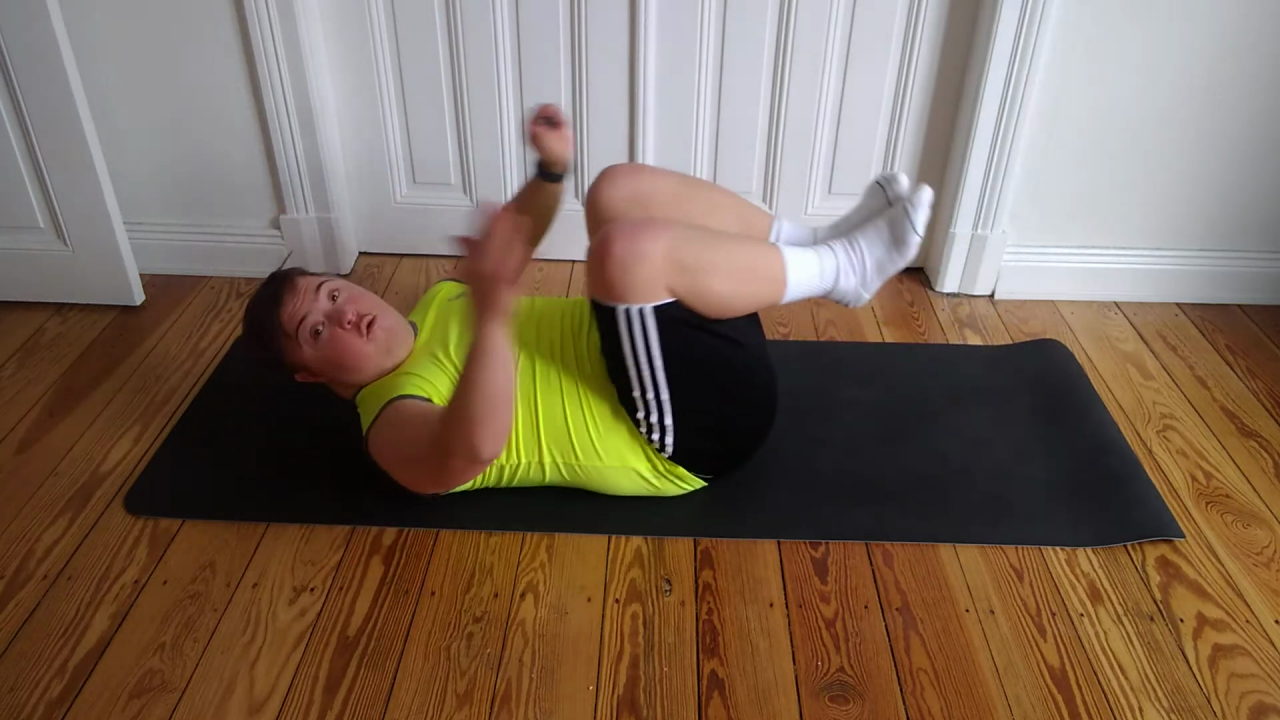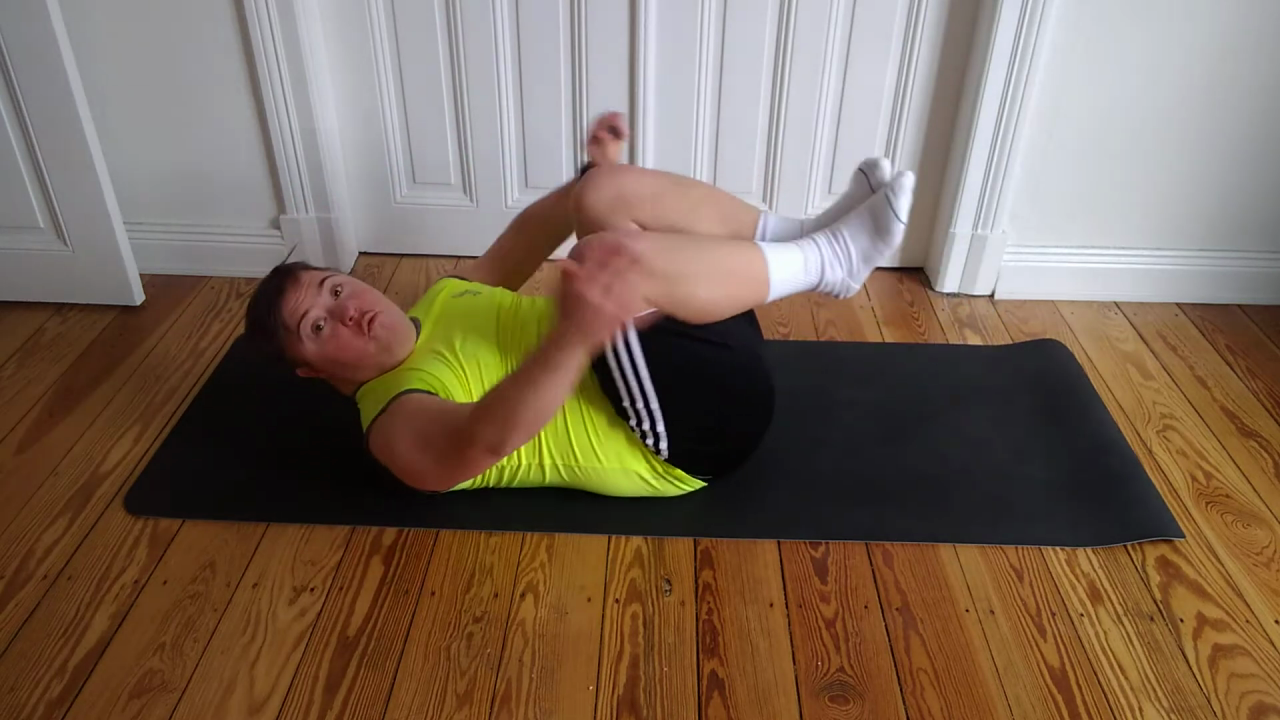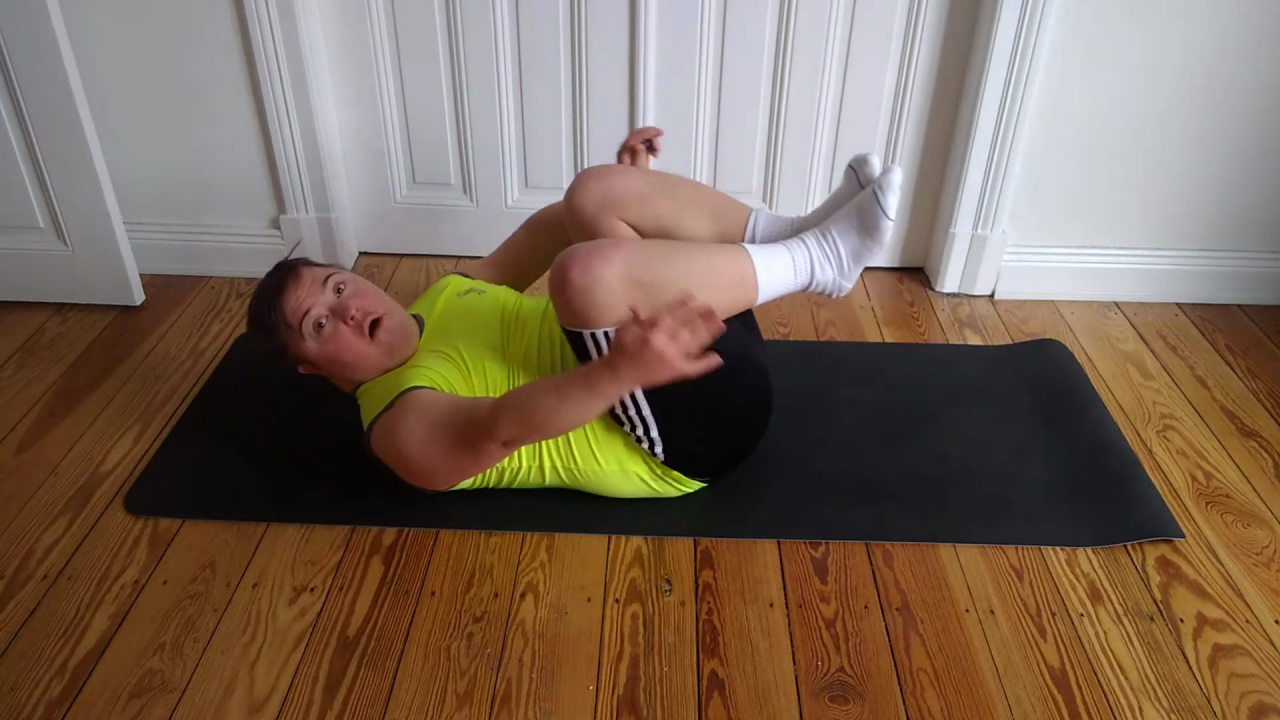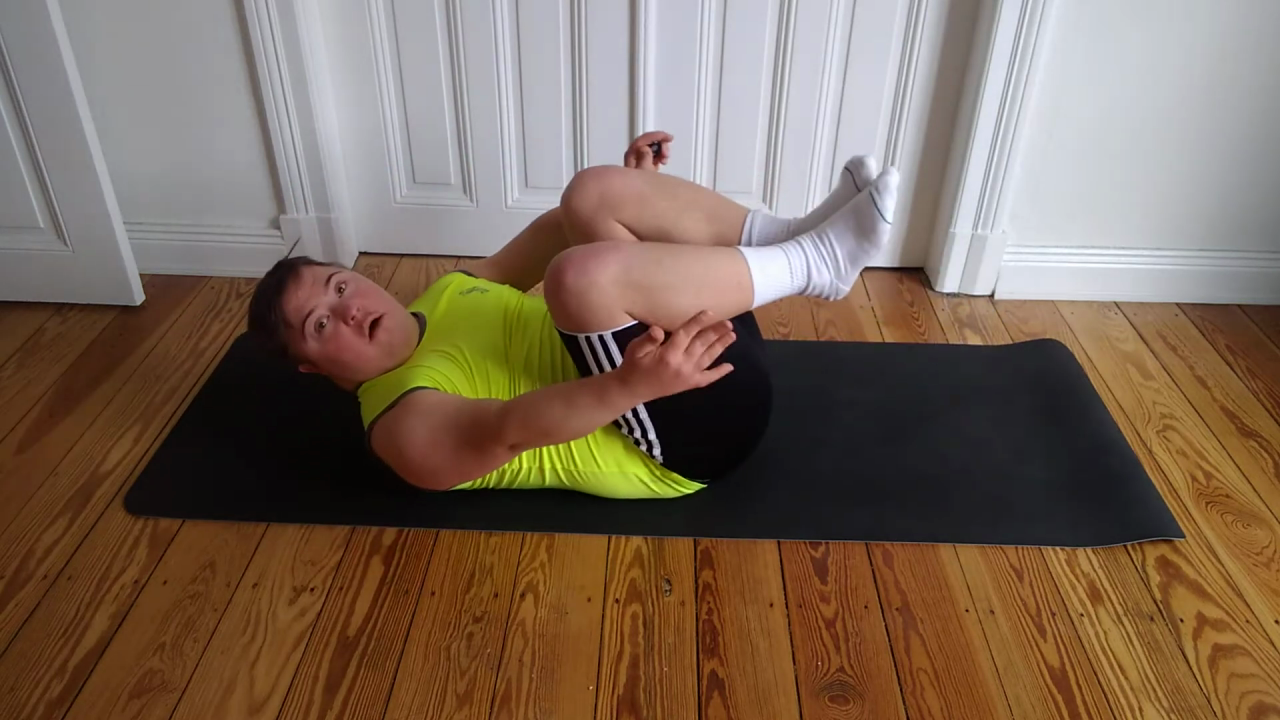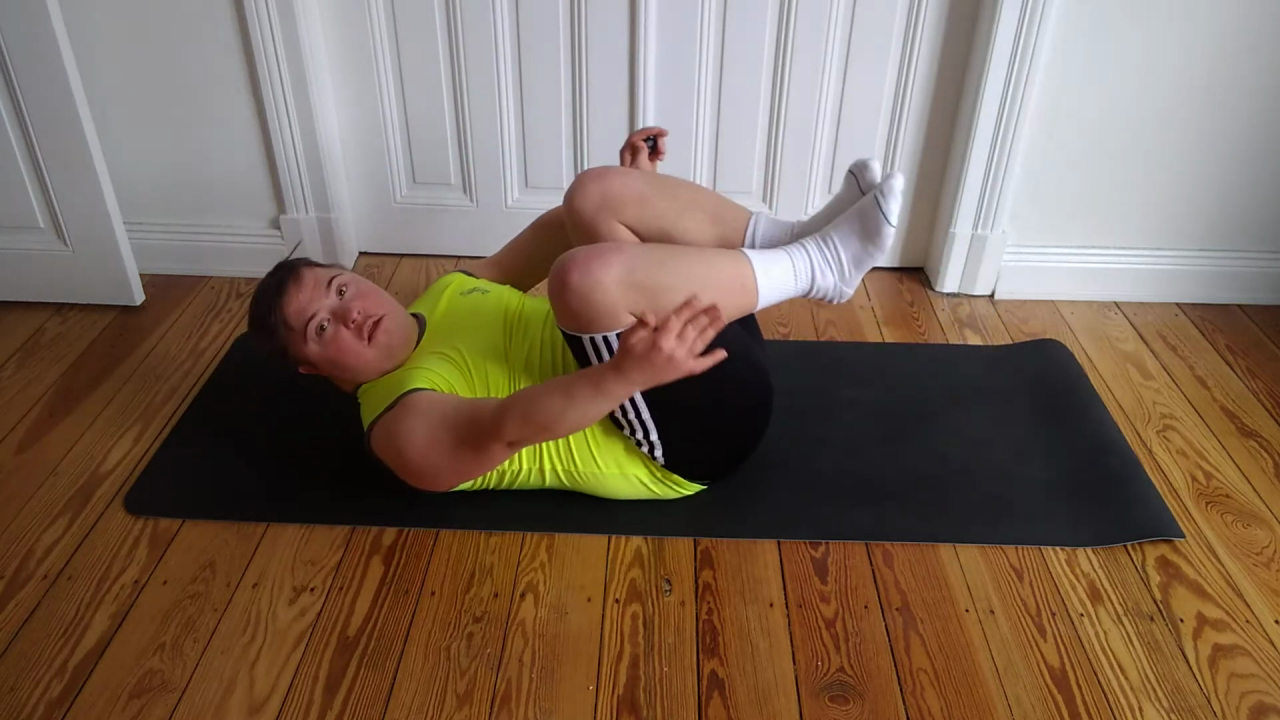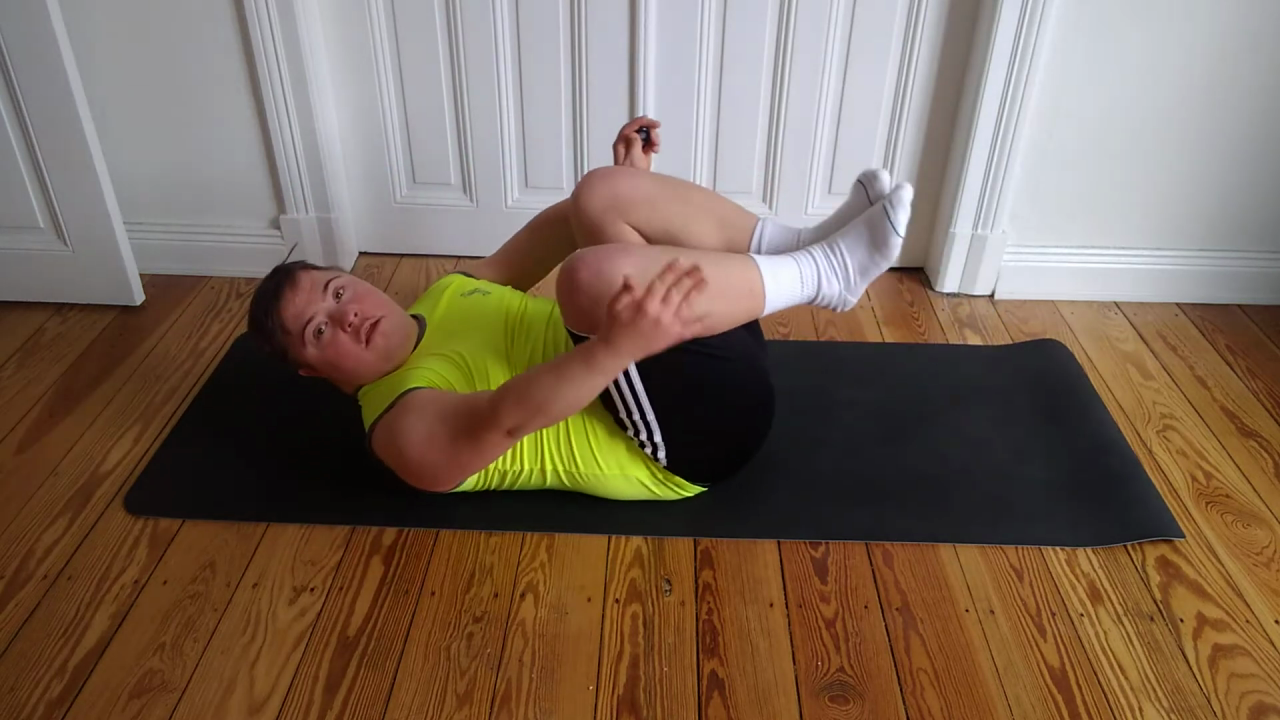
dt=0.1s
person 1, frame 1
left shoulder: (438, 306)
right shoulder: (396, 427)
left elbow: (518, 230)
right elbow: (478, 444)
left wrist: (549, 169)
right wrist: (495, 309)
right hip: (688, 438)
left knee: (618, 192)
right knee: (629, 245)
left ankle: (821, 252)
right ankle: (841, 269)
person 1, frame 2
left shoulder: (441, 299)
right shoulder: (398, 427)
left elbow: (535, 232)
right elbow: (492, 434)
left wrist: (598, 170)
right wrist: (576, 334)
left hip: (705, 351)
right hip: (694, 438)
left knee: (603, 192)
right knee: (605, 257)
left ankle: (806, 241)
right ankle: (825, 261)
person 1, frame 3
left shoulder: (444, 300)
right shoulder: (399, 426)
left elbow: (543, 238)
right elbow: (508, 425)
left wrist: (627, 187)
right wrist: (628, 369)
left hip: (698, 341)
right hip: (692, 437)
left knee: (595, 194)
right knee: (592, 271)
left ankle: (795, 242)
right ankle: (814, 262)
person 1, frame 4
left shoulder: (445, 296)
right shoulder: (404, 426)
left elbow: (545, 240)
right elbow: (512, 428)
left wrist: (635, 195)
right wrist: (637, 385)
left hip: (710, 357)
right hip: (696, 428)
left knee: (593, 193)
right knee: (585, 274)
left ankle: (791, 243)
right ankle: (811, 264)
person 1, frame 5
left shoulder: (446, 297)
right shoulder: (404, 428)
left elbow: (547, 238)
right elbow: (511, 425)
left wrist: (634, 194)
right wrist: (632, 372)
left hip: (704, 345)
right hip: (697, 426)
left knee: (594, 194)
right knee: (589, 275)
left ankle: (796, 246)
right ankle: (815, 267)
person 1, frame 6
left shoulder: (443, 298)
right shoulder: (404, 430)
left elbow: (544, 239)
right elbow: (507, 417)
left wrist: (630, 186)
right wrist: (624, 343)
left hip: (707, 357)
right hip: (697, 441)
left knee: (602, 194)
right knee: (594, 277)
left ankle: (804, 250)
right ankle: (824, 274)
